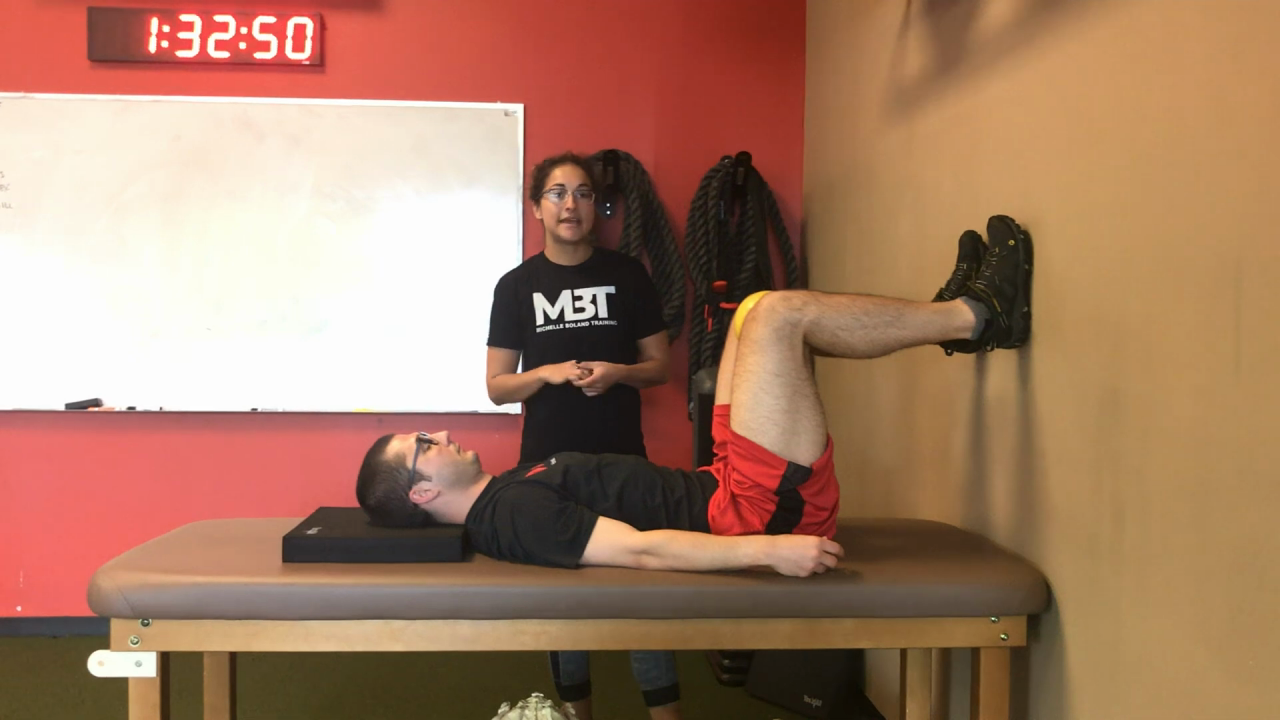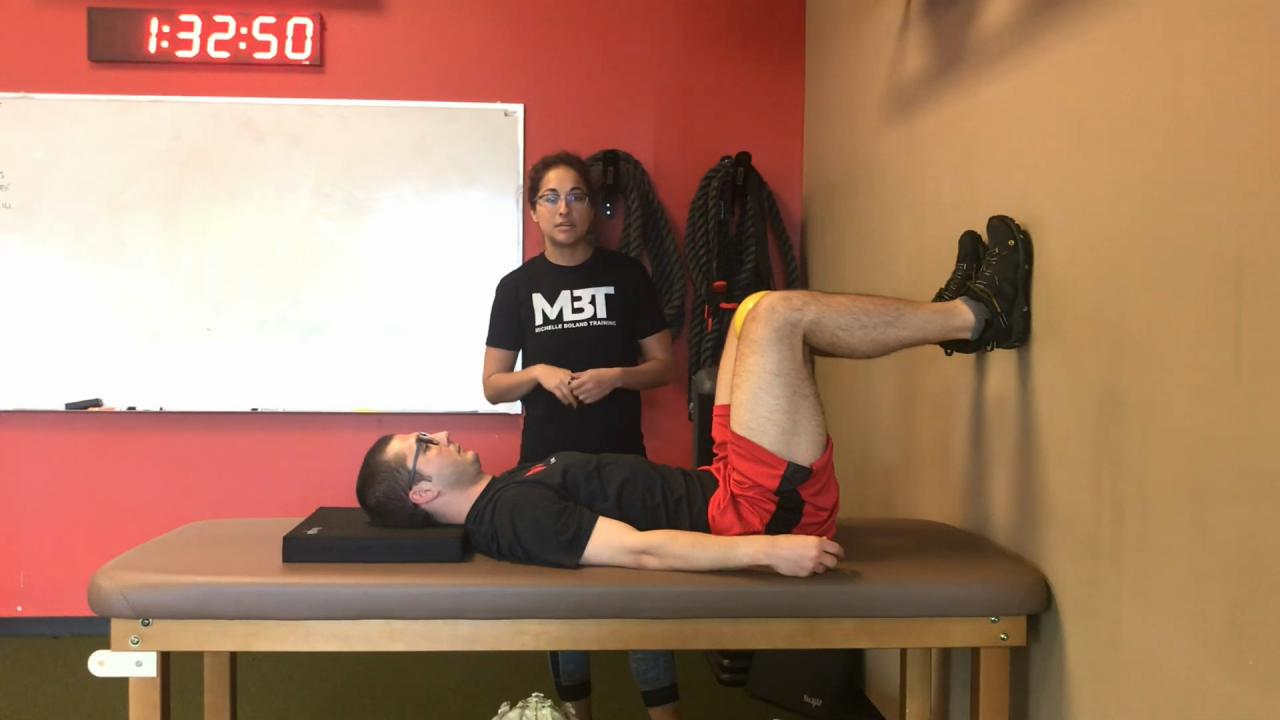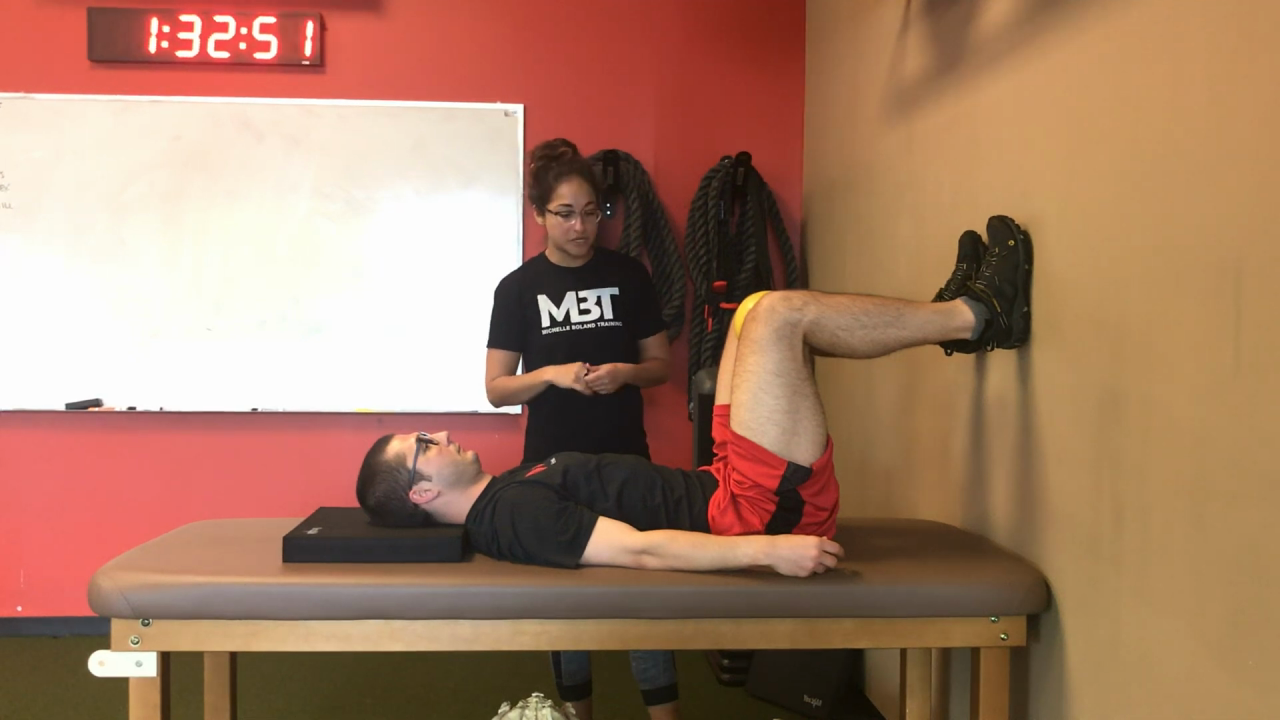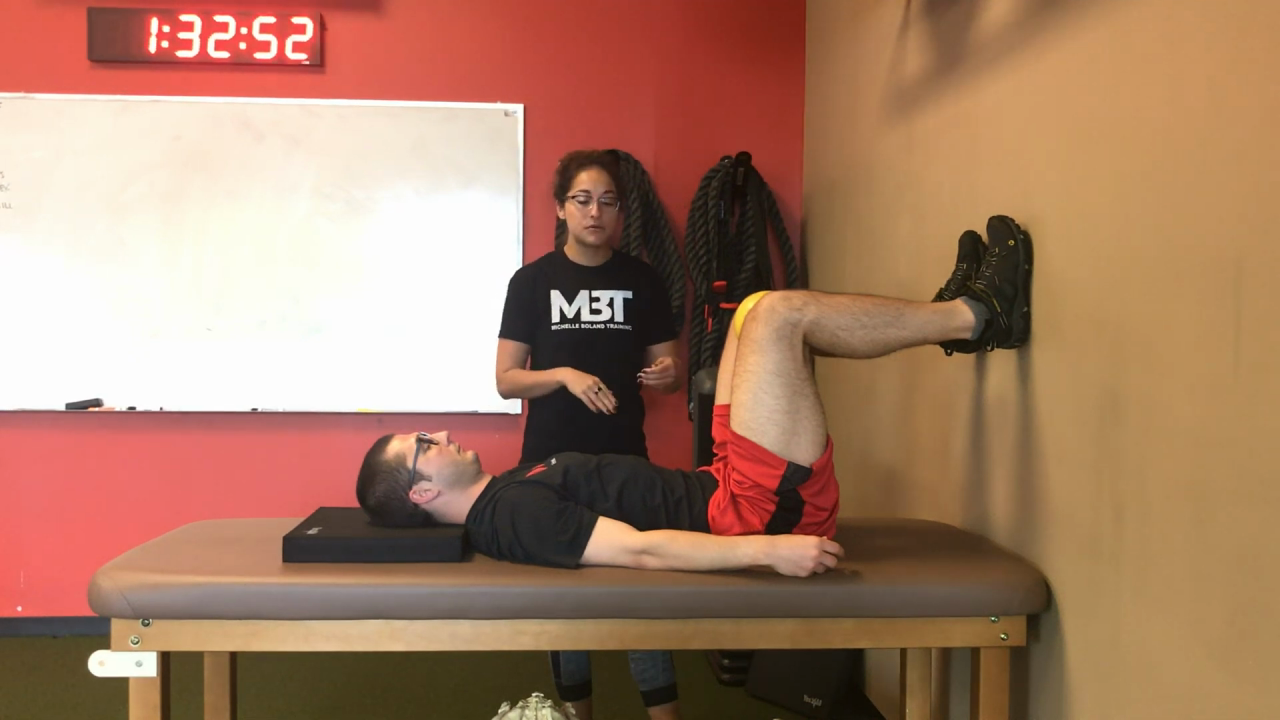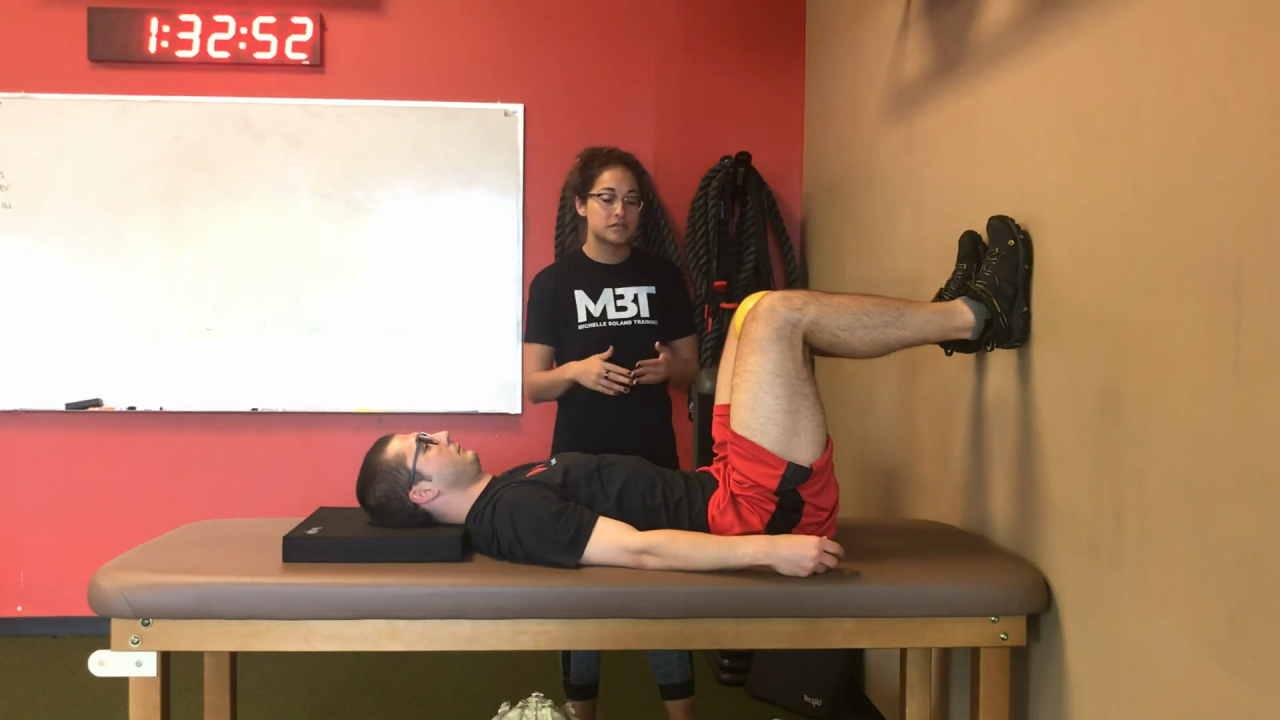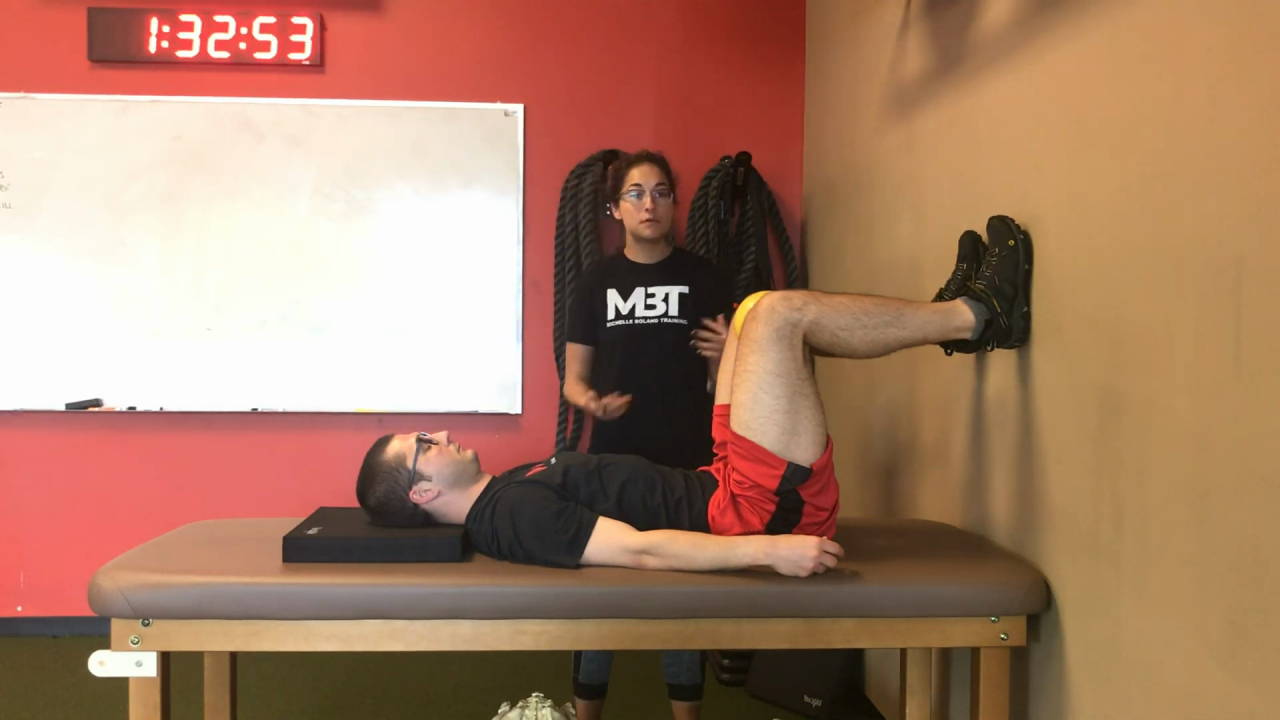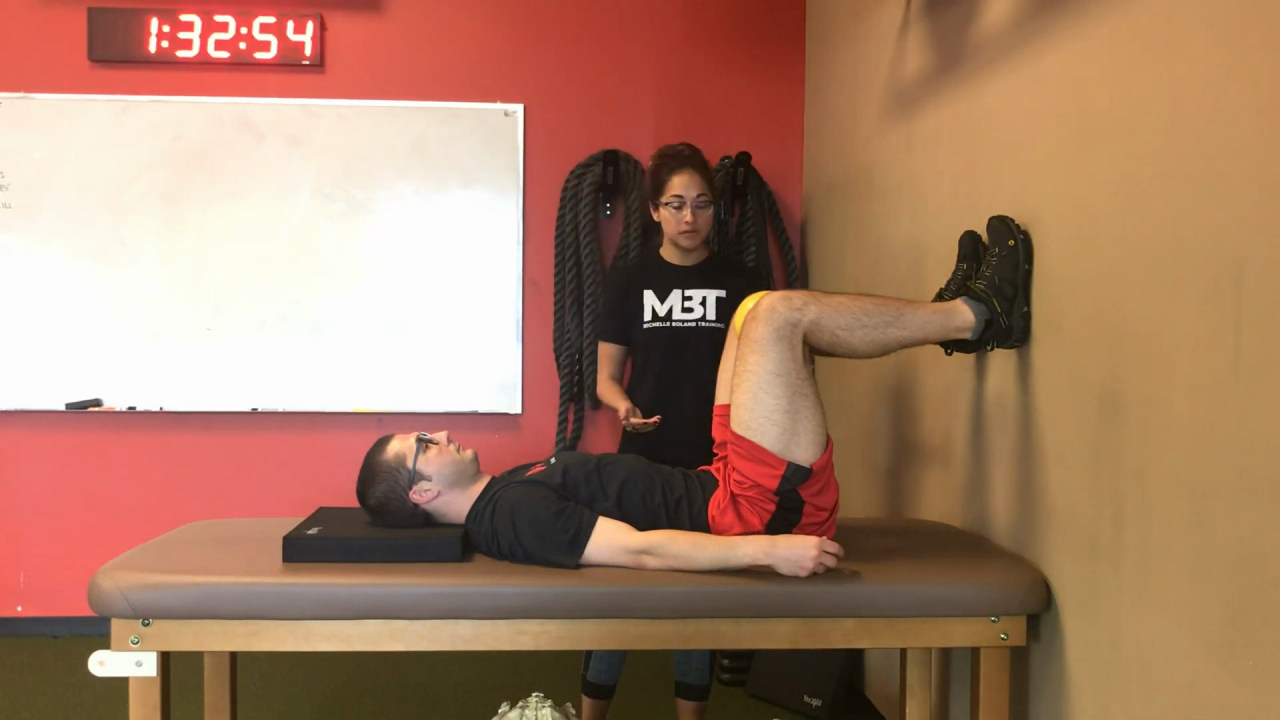
dt=0.7s
person 1, frame 1
left shoulder: (508, 495)
right shoulder: (513, 513)
right elbow: (638, 551)
right wrist: (771, 548)
left hip: (722, 496)
right hip: (752, 517)
left knee: (760, 315)
right knee: (775, 316)
left ankle: (958, 315)
right ankle: (973, 316)
person 1, frame 2
left shoulder: (508, 493)
right shoulder: (514, 515)
right elbow: (640, 550)
right wrist: (770, 550)
left hip: (720, 488)
right hip: (754, 510)
left knee: (761, 314)
right knee: (777, 315)
left ankle: (956, 316)
right ankle: (975, 315)
person 1, frame 3
left shoulder: (508, 492)
right shoulder: (514, 514)
right elbow: (639, 550)
right wrist: (768, 549)
left hip: (722, 490)
right hip: (755, 510)
left knee: (760, 314)
right knee: (777, 313)
left ankle: (956, 313)
right ankle: (975, 315)
person 1, frame 4
left shoulder: (507, 492)
right shoulder: (512, 514)
right elbow: (639, 551)
right wrist: (769, 549)
left hip: (720, 488)
right hip: (752, 511)
left knee: (760, 314)
right knee: (778, 315)
left ankle: (957, 315)
right ankle: (975, 315)
person 1, frame 5
left shoulder: (509, 494)
right shoulder: (511, 516)
right elbow: (640, 550)
right wrist: (770, 548)
left hip: (719, 488)
right hip: (755, 509)
left knee: (759, 313)
right knee: (778, 313)
left ankle: (957, 315)
right ankle: (974, 314)
person 1, frame 6
left shoulder: (506, 491)
right shoulder: (511, 517)
right elbow: (639, 551)
right wrist: (770, 549)
left hip: (722, 487)
right hip: (748, 510)
left knee: (766, 314)
right knee: (778, 309)
left ankle: (962, 315)
right ankle: (974, 314)
person 1, frame 7
left shoulder: (506, 491)
right shoulder: (510, 516)
right elbow: (639, 550)
right wrist: (770, 549)
left hip: (718, 488)
right hip: (751, 512)
left knee: (762, 309)
right knee: (778, 314)
left ankle: (953, 315)
right ankle: (975, 316)
person 2, frame 1
left shoulder: (627, 274)
right shoulder: (516, 286)
left elbow: (660, 366)
right elbow: (497, 386)
left wrist: (615, 372)
right wrist: (548, 373)
left hip: (620, 458)
right hip: (548, 462)
person 2, frame 2
left shoulder: (627, 274)
right shoulder: (517, 286)
left elbow: (664, 365)
right elbow: (492, 385)
left wrist: (615, 375)
right wrist: (539, 373)
left hip: (620, 458)
right hip: (547, 463)
person 2, frame 3
left shoulder: (628, 275)
right shoulder: (517, 289)
left elbow: (660, 365)
right elbow: (497, 390)
left wrist: (623, 372)
right wrist: (549, 373)
left hip: (625, 460)
right hip: (552, 465)
person 2, frame 4
left shoulder: (643, 280)
right shoulder: (532, 280)
left elbow: (668, 372)
right elbow: (506, 380)
left wrist: (667, 372)
right wrist: (564, 375)
left hip: (623, 459)
right hip: (551, 463)
person 2, frame 5
left shoulder: (664, 276)
right shoulder: (553, 282)
left elbow: (691, 370)
right elbow: (534, 385)
left wrist: (669, 367)
right wrist: (576, 371)
left hip: (654, 459)
right hip: (581, 462)
person 2, frame 6
left shoulder: (703, 277)
right shoulder: (596, 282)
left elbow: (722, 379)
right elbow: (573, 378)
left wrist: (728, 356)
right wrist: (588, 401)
left hip: (686, 461)
right hip: (613, 462)
person 2, frame 7
left shoulder: (740, 281)
right shoulder: (629, 281)
right elbow: (607, 376)
right wrist: (623, 405)
left hip: (713, 462)
right hip: (643, 462)
